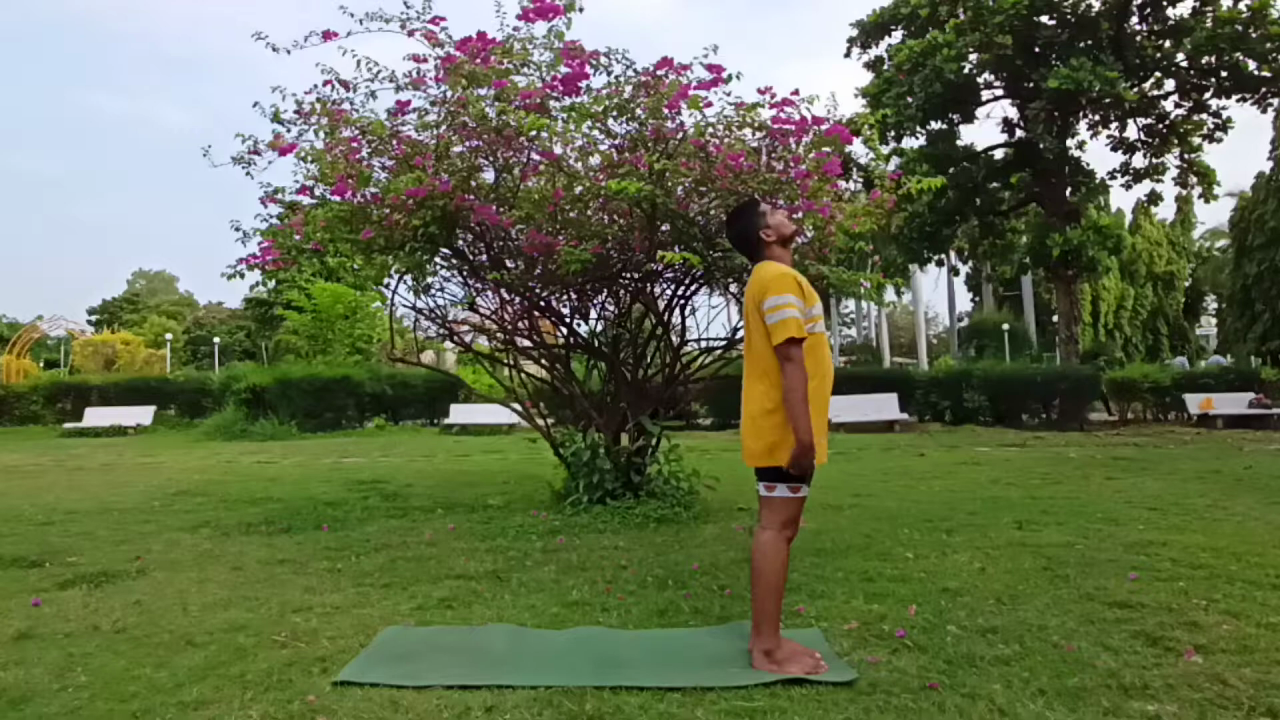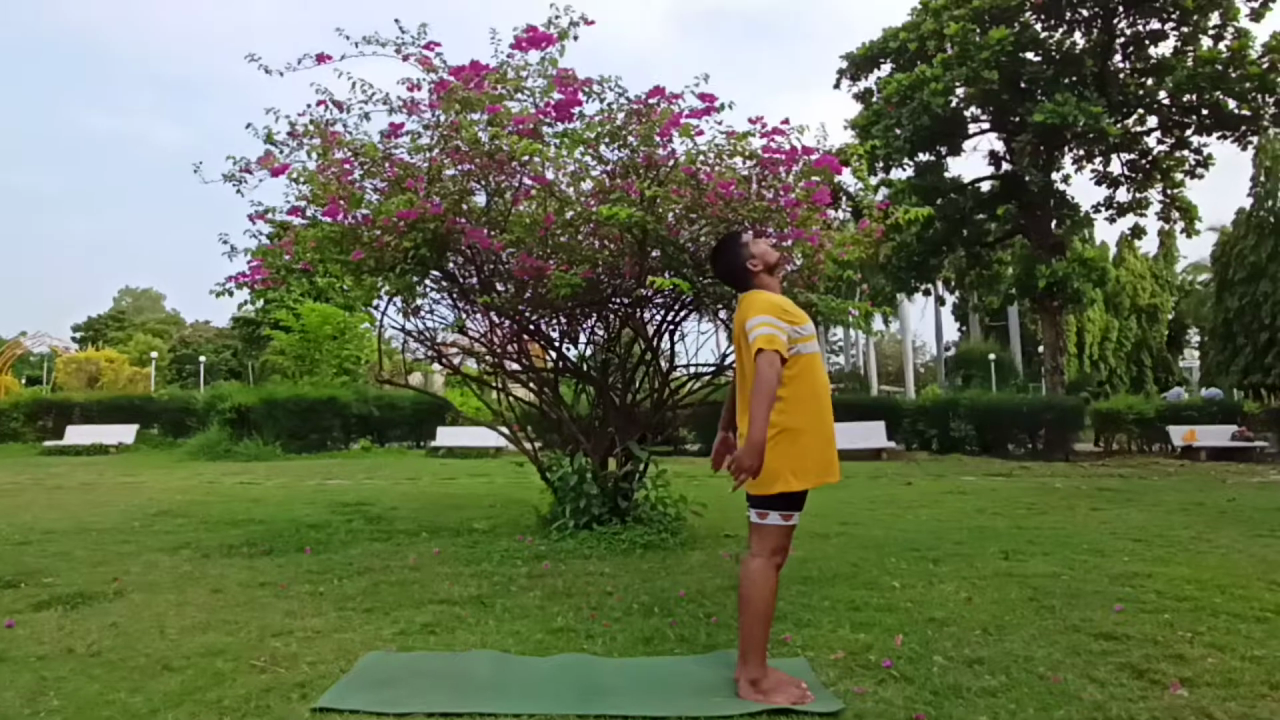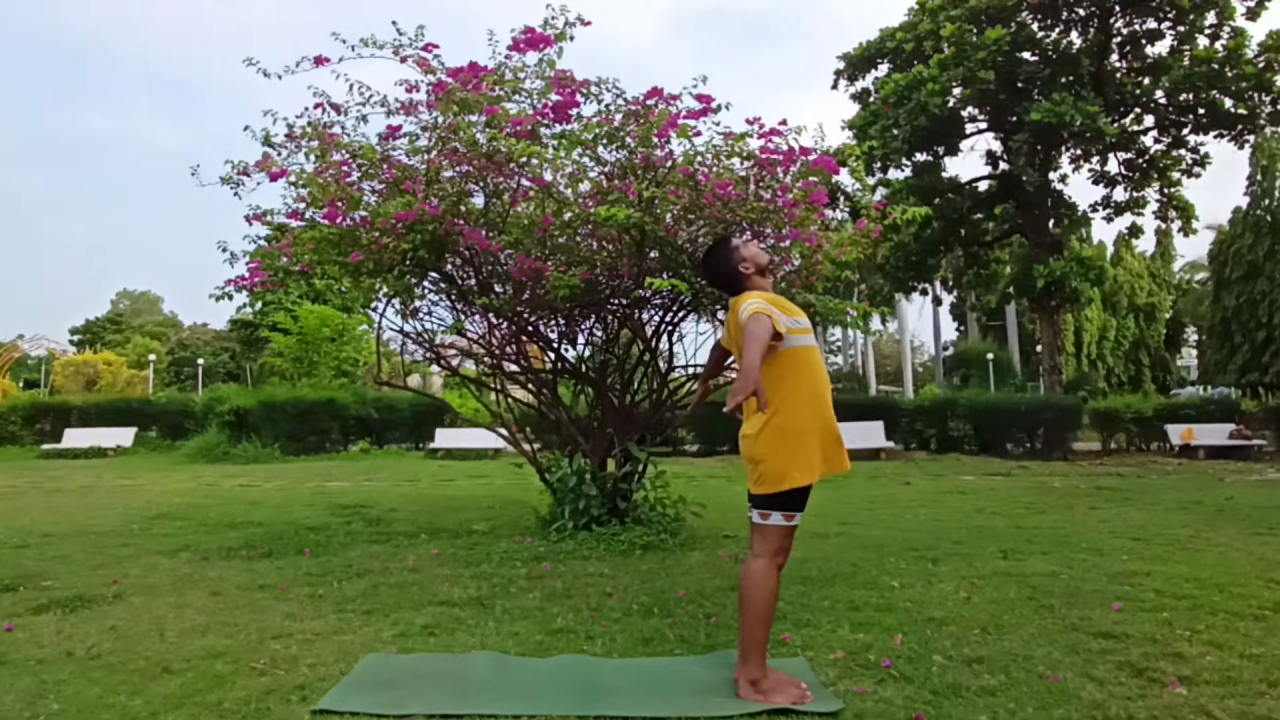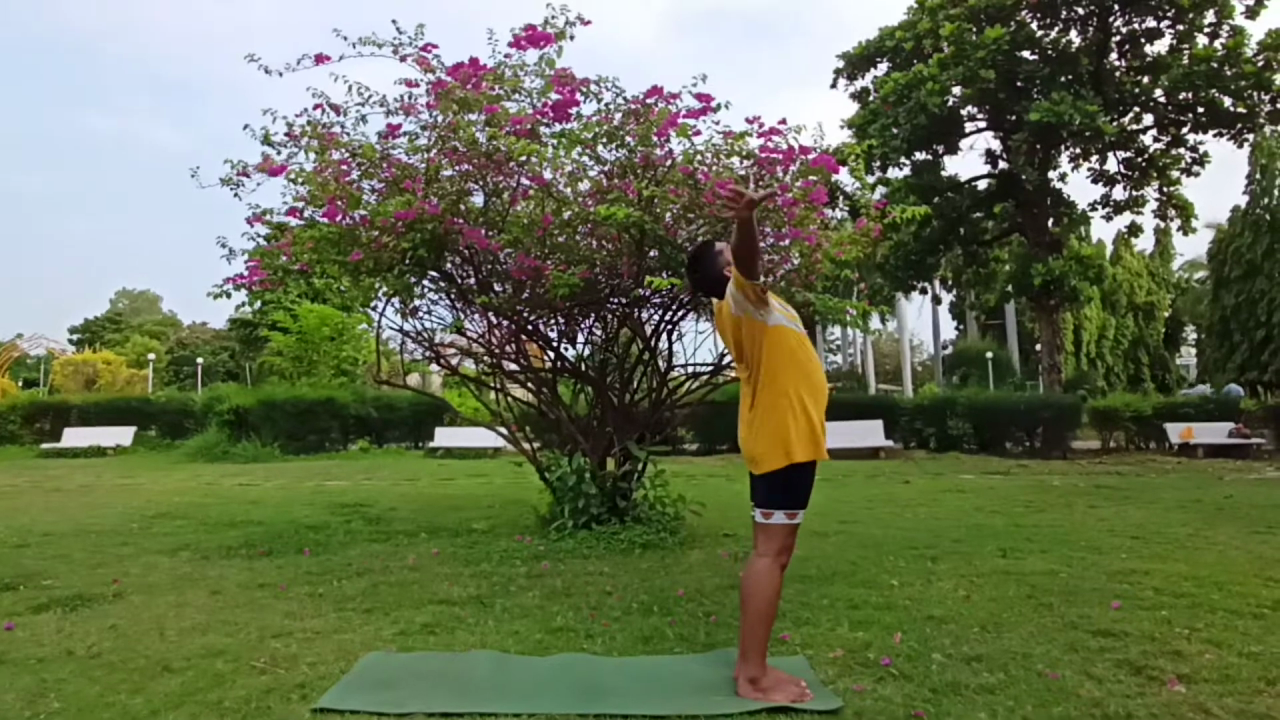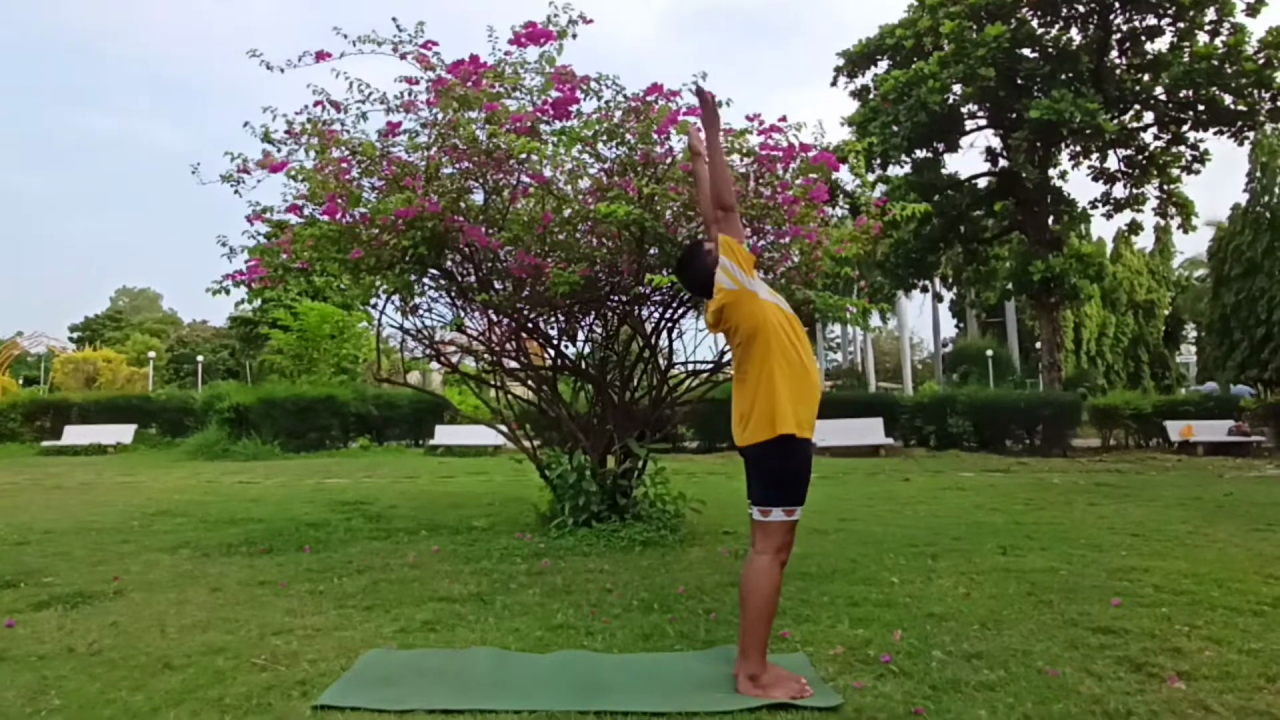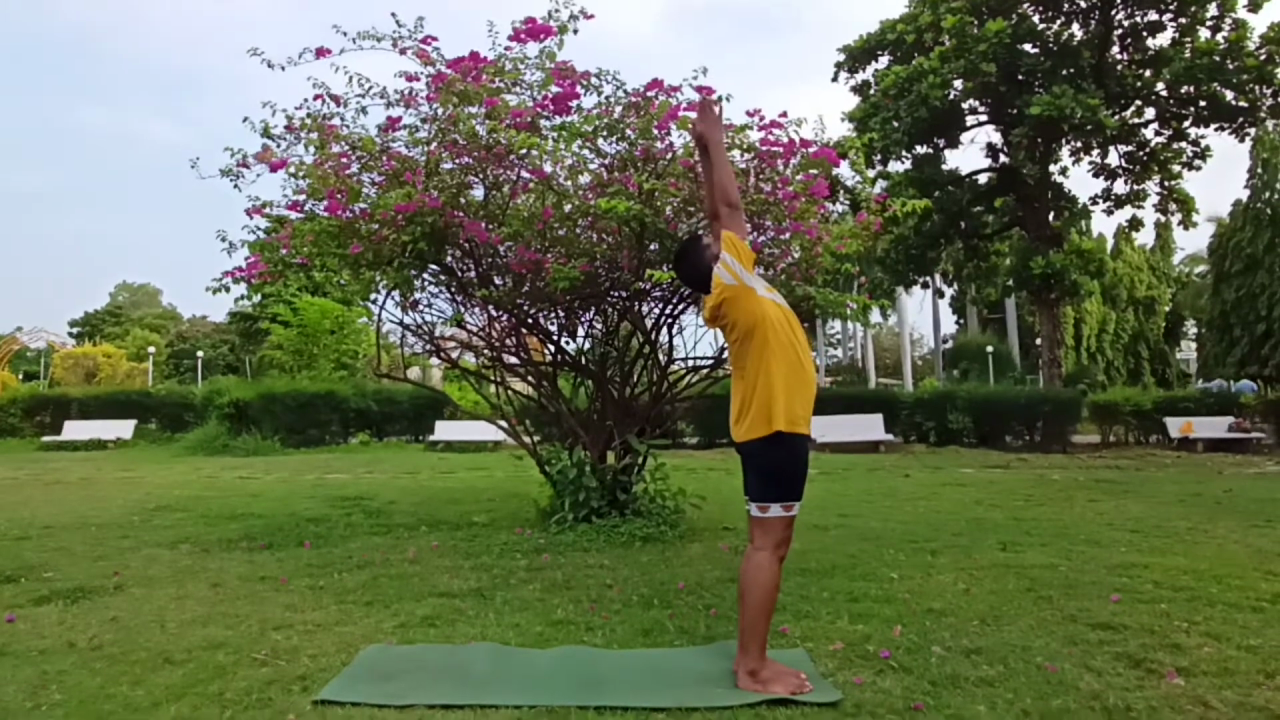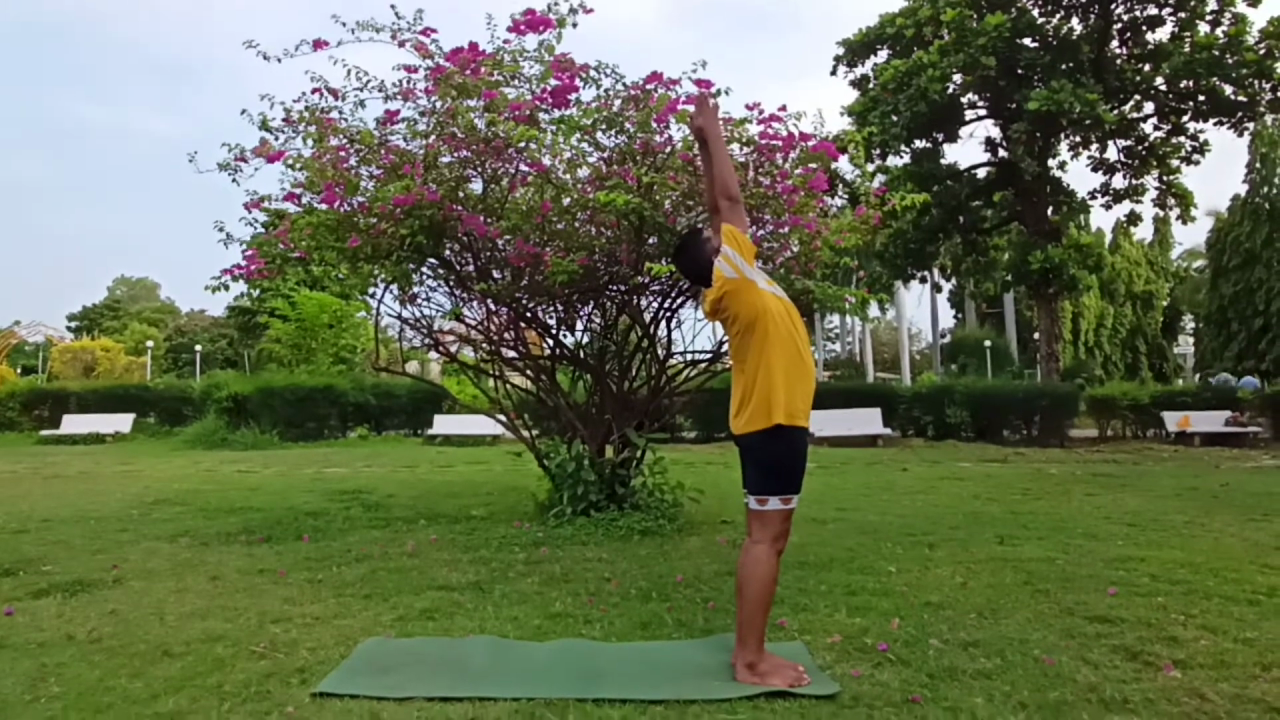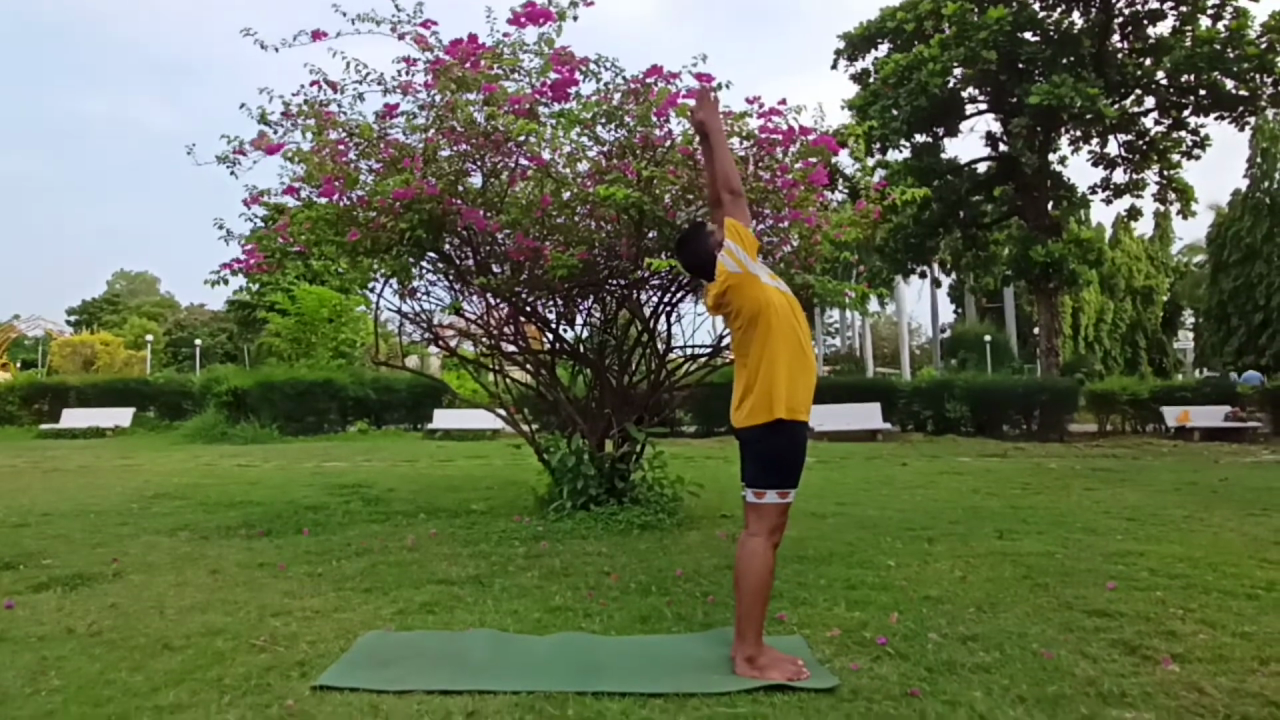
dt=0.3s
person 1, frame 1
left shoulder: (768, 279)
right shoulder: (779, 278)
right elbow: (791, 358)
right wrist: (803, 433)
left hip: (781, 427)
right hip: (784, 429)
left knee: (781, 528)
right knee: (777, 528)
left ankle: (767, 638)
right ankle: (767, 648)
person 1, frame 2
left shoulder: (763, 306)
right shoulder: (764, 305)
left elbow: (740, 378)
right elbow: (765, 366)
left wrist: (726, 431)
right wrist: (753, 433)
left hip: (789, 451)
right hip: (781, 453)
left knee: (771, 555)
right knee: (766, 555)
left ankle: (752, 666)
right ankle: (753, 678)
person 1, frame 3
left shoulder: (754, 305)
right shoulder: (758, 300)
left elbow: (723, 346)
right elbow: (756, 333)
left wrist: (706, 381)
right wrist: (751, 371)
left hip: (790, 447)
right hip: (783, 449)
left knee: (770, 554)
right knee: (768, 554)
left ankle: (752, 667)
right ankle: (753, 677)
person 1, frame 4
left shoulder: (744, 295)
right shoulder: (745, 298)
left elbow: (738, 270)
right elbow: (747, 259)
left wrist: (701, 279)
right wrist: (744, 212)
left hip: (785, 438)
right hip: (783, 439)
left knee: (770, 551)
right knee: (770, 552)
left ankle: (753, 664)
right ankle: (752, 675)
person 1, frame 5
left shoulder: (731, 300)
right shoulder: (733, 286)
left elbow: (716, 214)
right elbow: (724, 209)
left wrist: (700, 157)
right wrist: (712, 131)
left hip: (776, 429)
right hip: (777, 429)
left knee: (772, 548)
right knee: (770, 548)
left ankle: (753, 660)
right ankle: (753, 672)
person 1, frame 6
left shoulder: (734, 293)
right shoulder: (730, 284)
left elbow: (723, 213)
right elbow: (727, 208)
left wrist: (710, 145)
right wrist: (712, 144)
left hip: (775, 424)
right hip: (773, 427)
left knee: (770, 544)
right knee: (768, 544)
left ankle: (752, 658)
right ankle: (753, 669)
person 1, frame 7
left shoulder: (735, 284)
right shoulder: (732, 277)
left elbow: (722, 207)
right elbow: (728, 201)
left wrist: (709, 139)
right wrist: (712, 137)
left hip: (774, 418)
right hip: (772, 420)
left knee: (768, 537)
right knee: (766, 537)
left ankle: (750, 651)
right ankle: (750, 661)
person 1, frame 8
left shoulder: (738, 278)
right shoulder: (735, 272)
left elbow: (724, 201)
right elbow: (731, 196)
left wrist: (710, 135)
right wrist: (713, 131)
left hip: (773, 412)
right hip: (772, 414)
left knee: (765, 531)
right knee: (763, 531)
left ankle: (750, 645)
right ankle: (749, 655)
